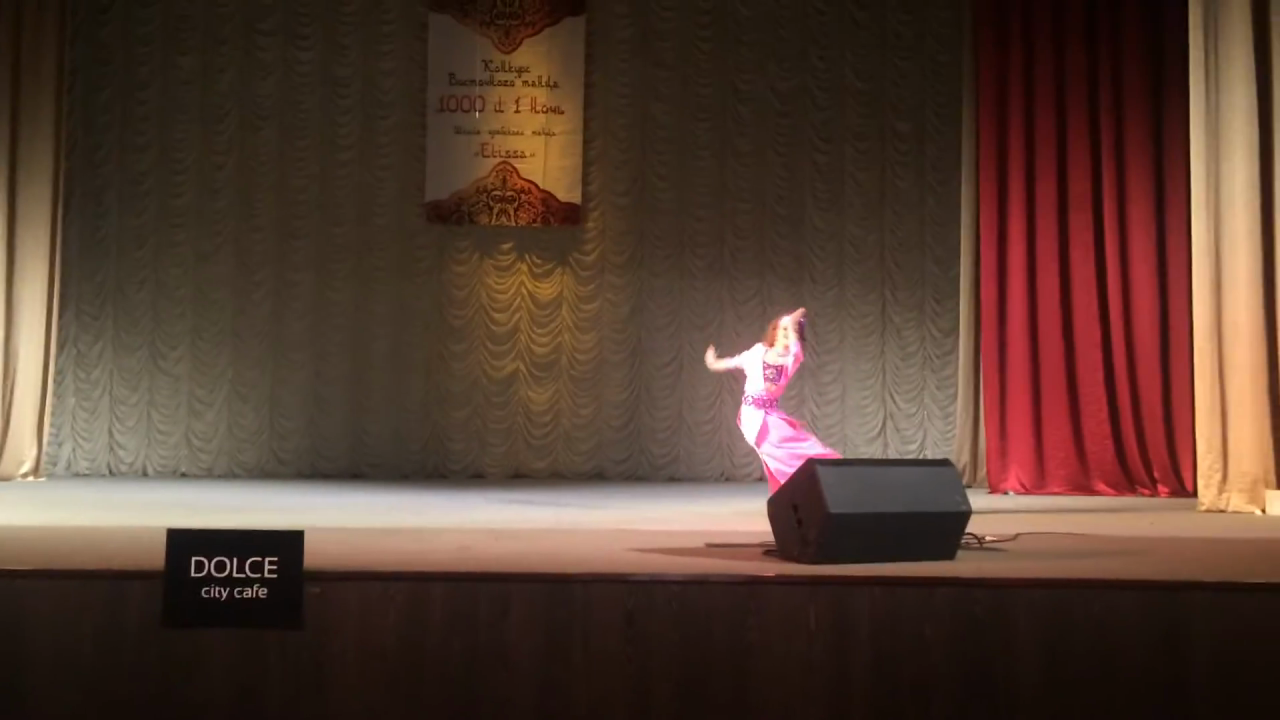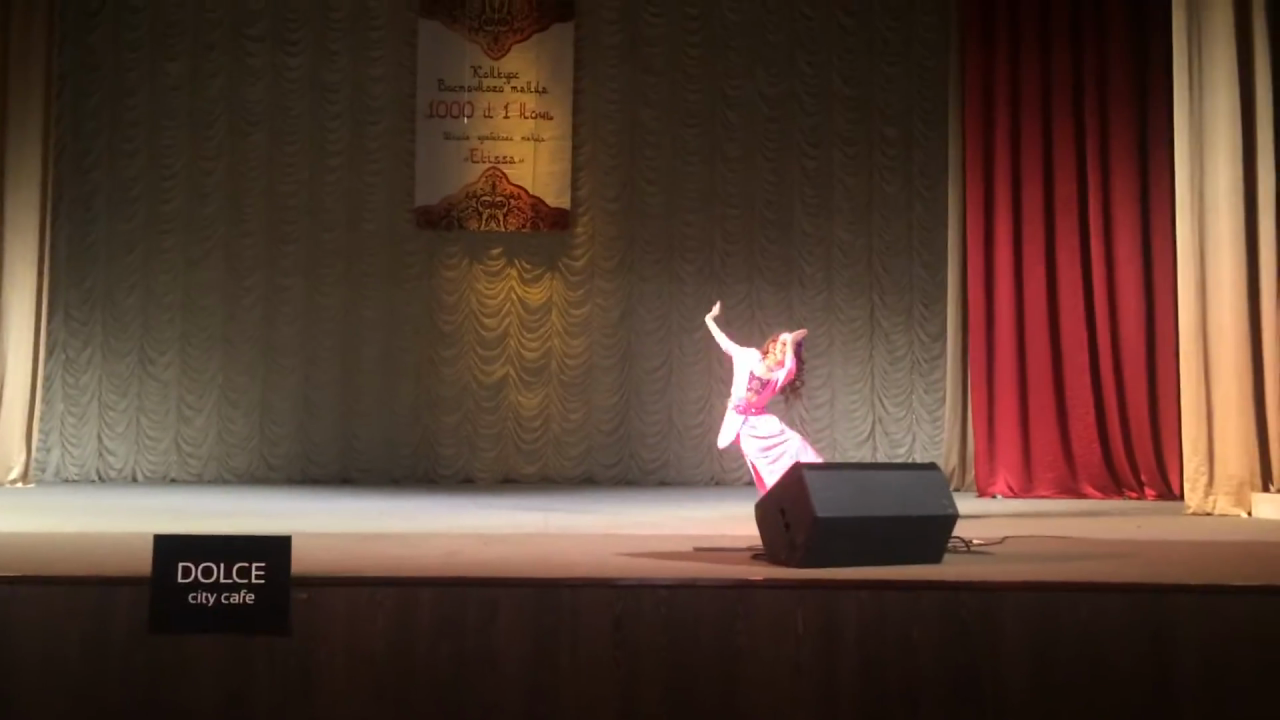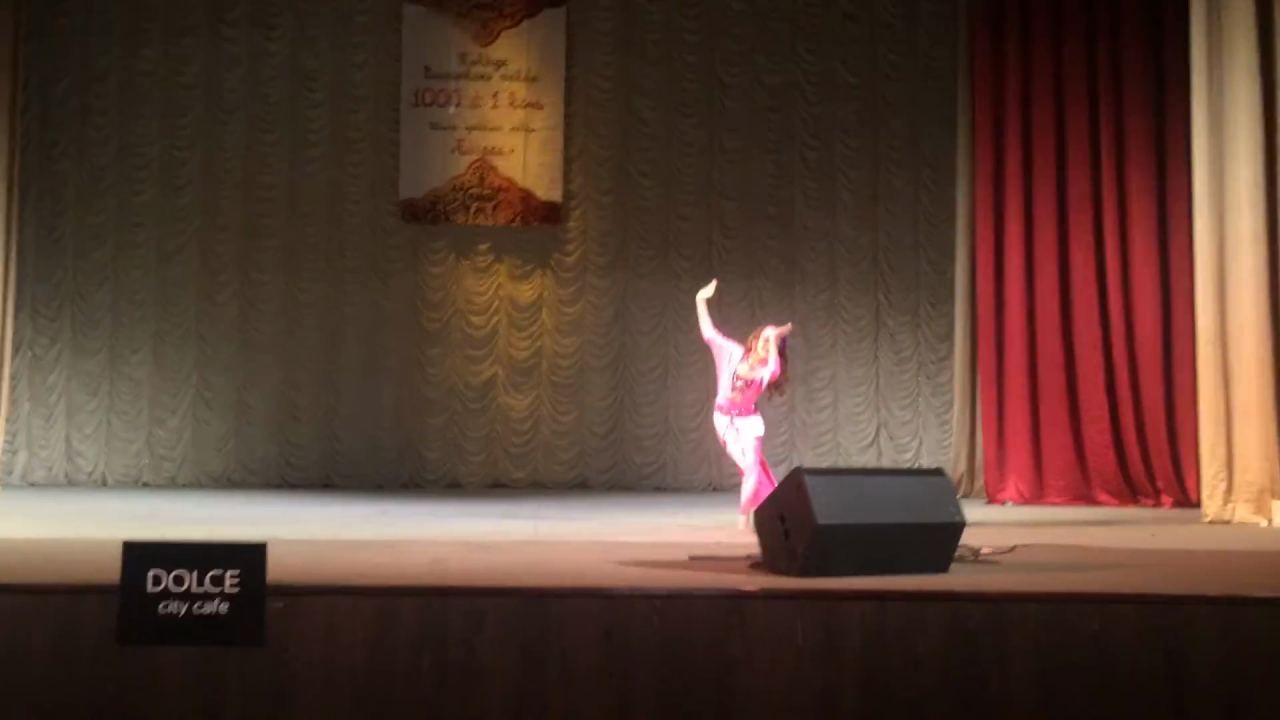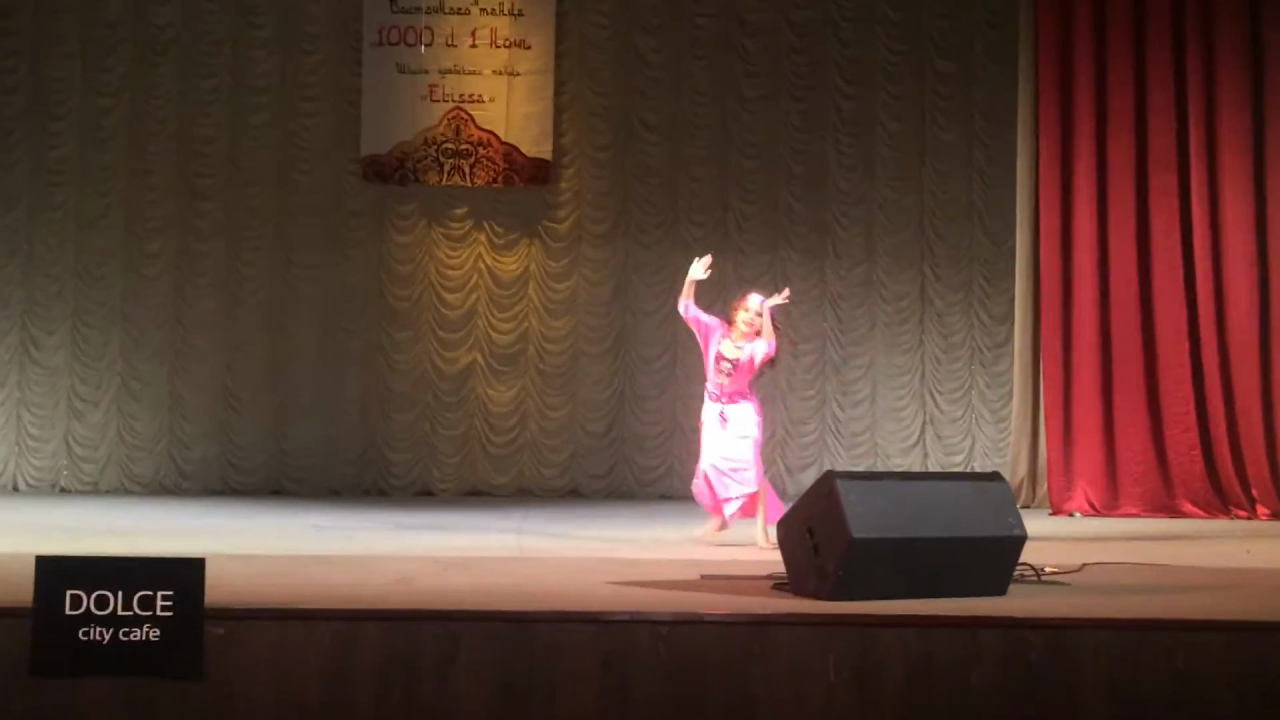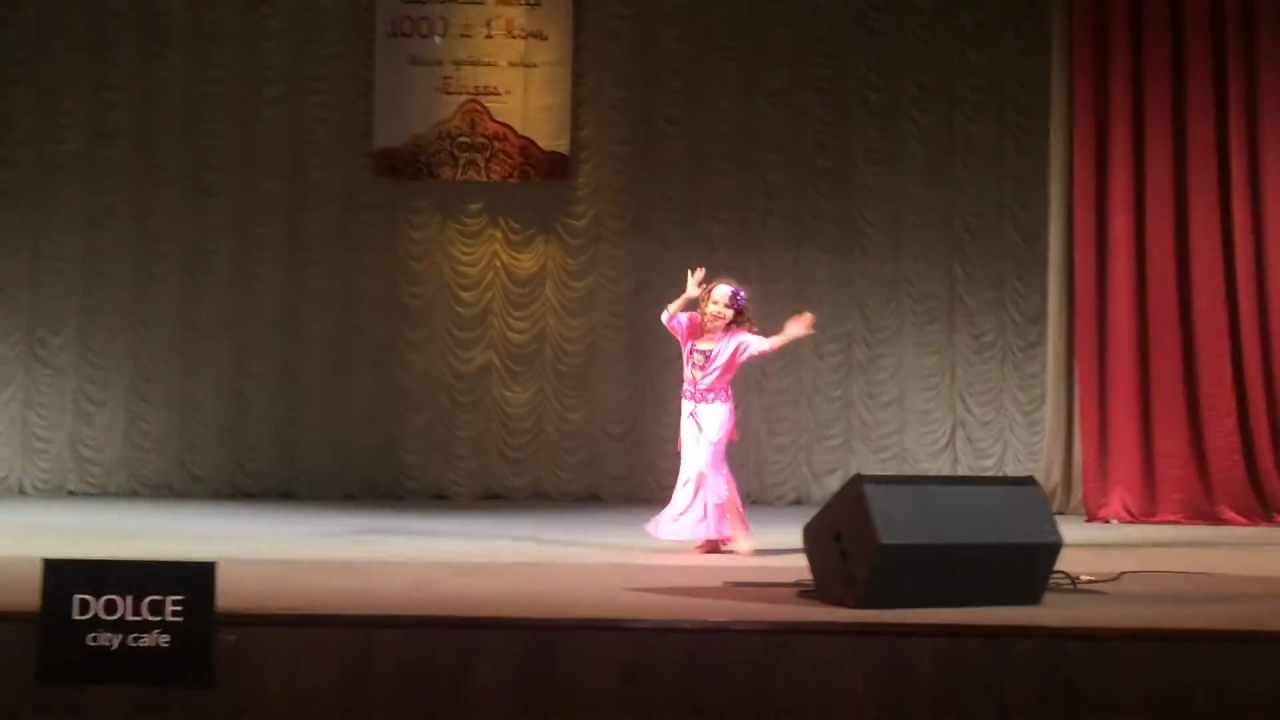
dt=0.2s
person 1, frame 1
left shoulder: (792, 360)
right shoulder: (759, 351)
left elbow: (796, 352)
right elbow: (737, 361)
right wrist: (715, 363)
left hip: (770, 413)
right hip: (751, 412)
right knee: (772, 455)
person 1, frame 2
left shoulder: (784, 374)
right shoulder: (750, 356)
left elbow: (791, 367)
right elbow: (726, 344)
left hip: (761, 420)
right hip: (738, 418)
left knee: (793, 443)
right knee: (760, 461)
person 1, frame 3
left shoulder: (766, 371)
right shoulder: (733, 353)
left elbow: (775, 368)
right elbow: (708, 331)
left wrist: (776, 339)
right wrist: (701, 300)
left hip: (747, 420)
right hip: (724, 418)
left knee: (751, 462)
right knee: (747, 463)
left ankle: (746, 514)
person 1, frame 4
left shoulder: (757, 345)
right shoulder: (714, 329)
left elbow: (768, 349)
right elbow: (684, 308)
left wrist: (766, 315)
right wrist: (690, 280)
left hip: (741, 410)
right hip: (713, 408)
left knee: (750, 468)
right knee: (710, 463)
left ankle: (763, 530)
right ankle: (719, 513)
person 1, frame 5
left shoulder: (736, 339)
right shoulder: (691, 326)
left elbow: (763, 345)
right elbow: (667, 317)
left wrist: (787, 337)
right wrist: (687, 297)
left hip: (715, 410)
right hip: (690, 409)
left knee: (708, 466)
right knee: (693, 471)
left ankle: (740, 531)
right ankle: (712, 537)
